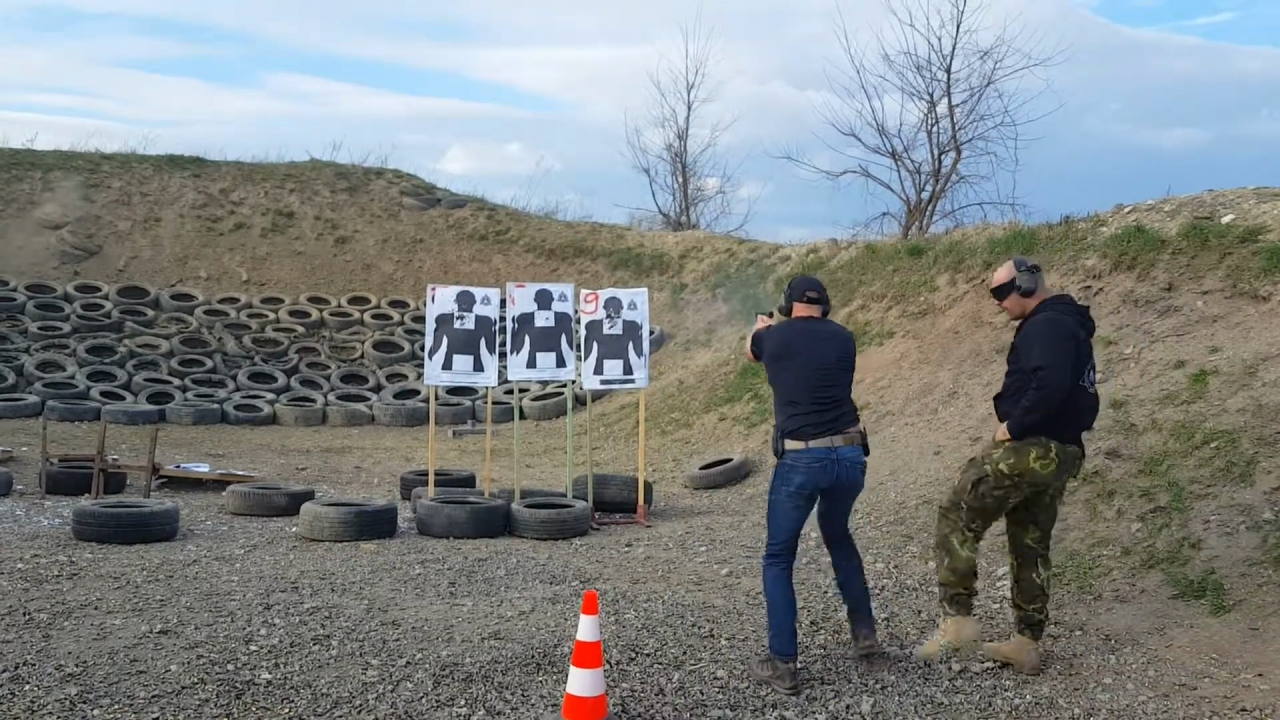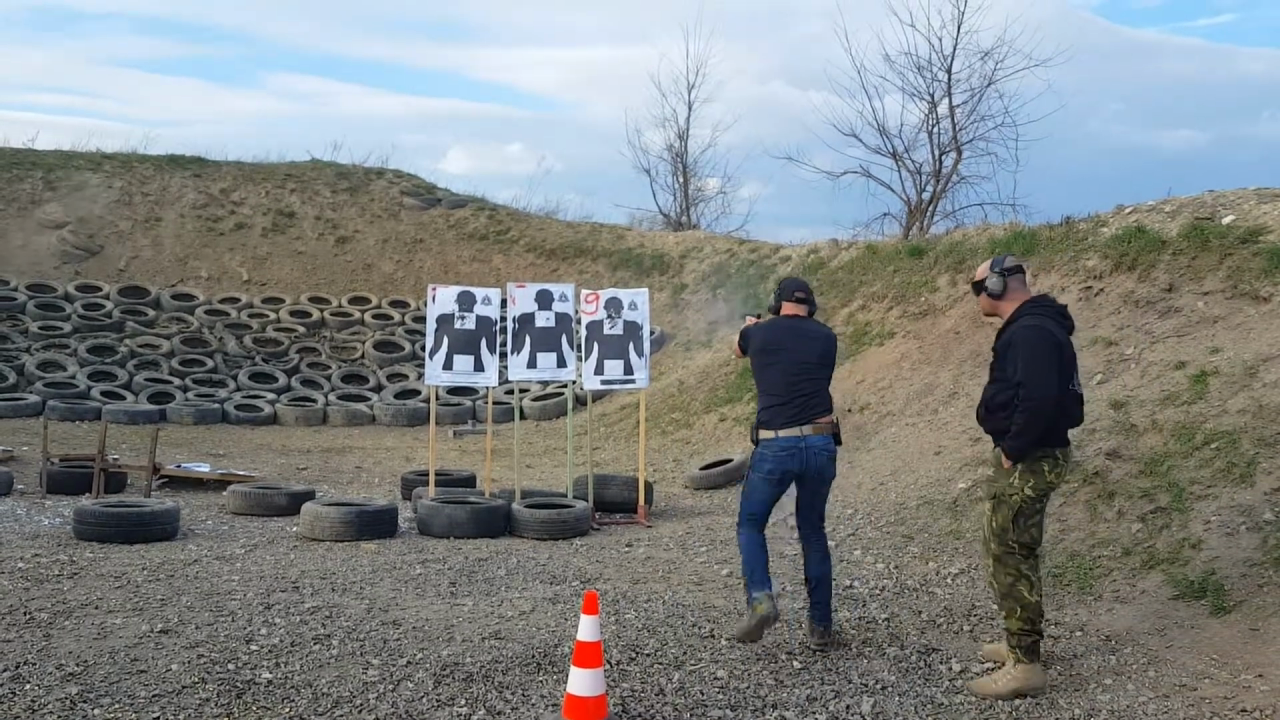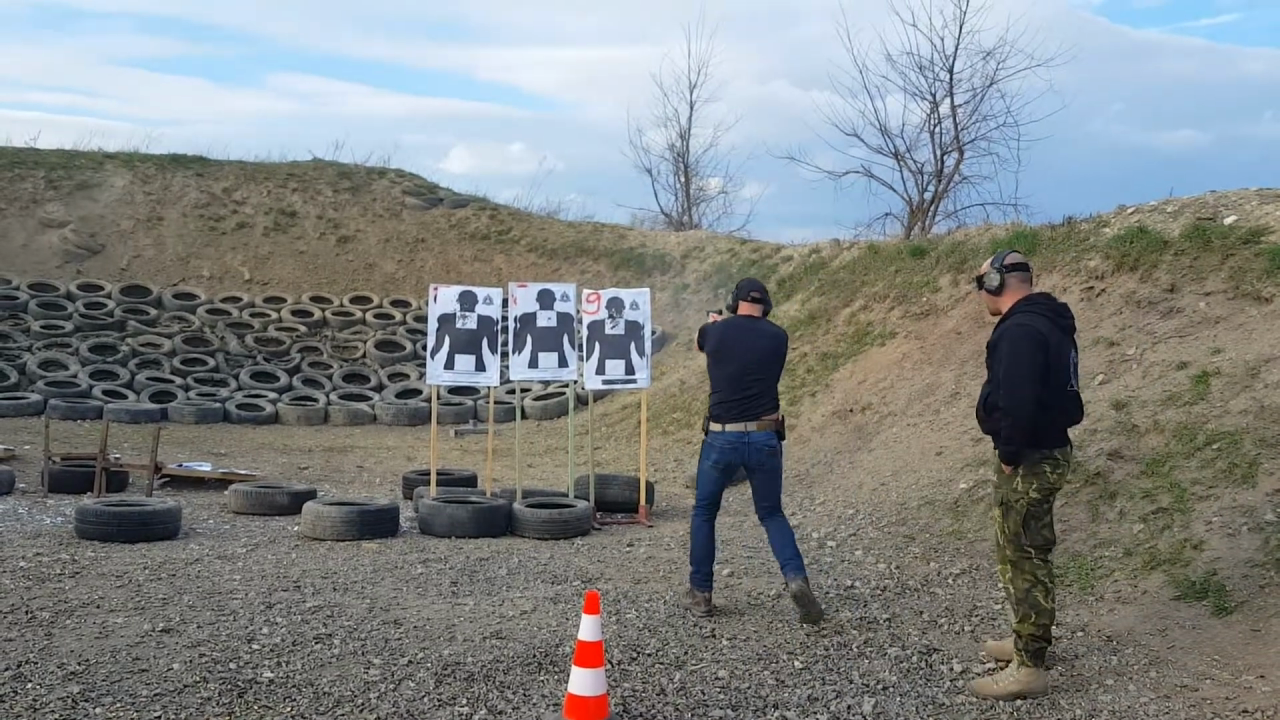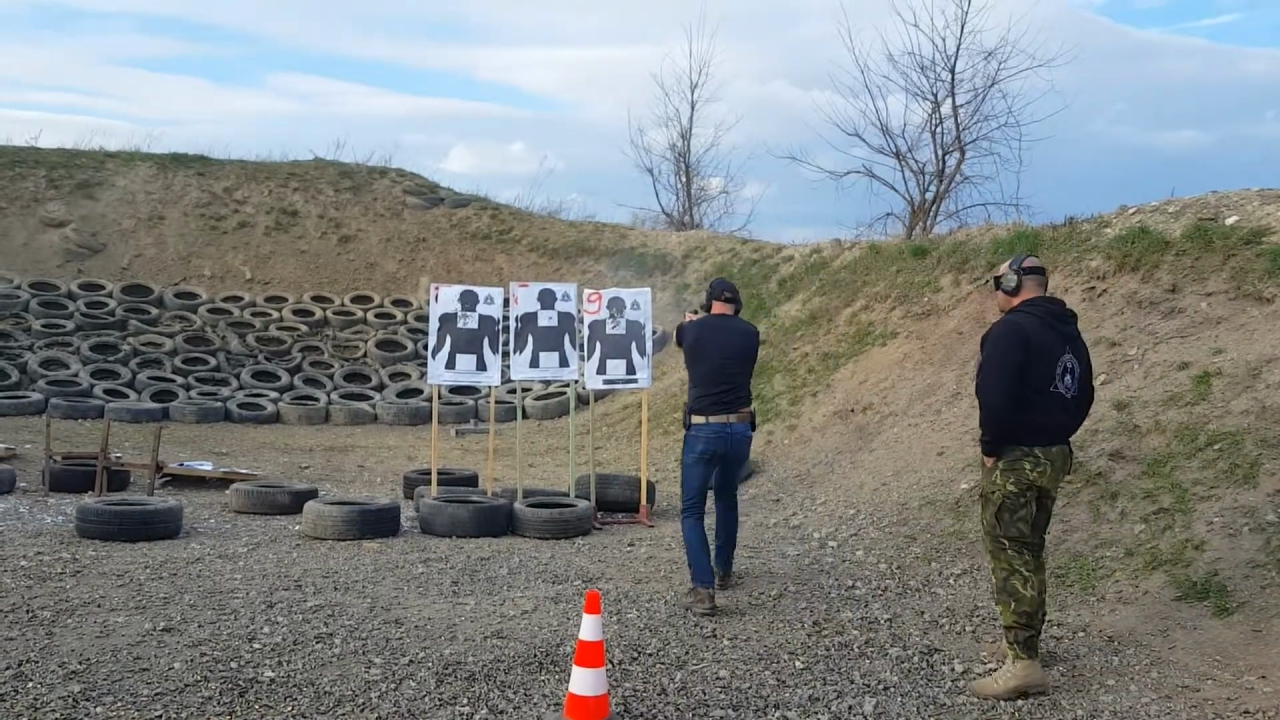
dt=0.4s
person 1, frame 1
left shoulder: (1043, 326)
right shoulder: (1070, 325)
left elbow: (1049, 383)
right elbow: (1070, 386)
left wrist: (1013, 425)
left hip: (1029, 447)
right hip: (1064, 452)
left knee: (957, 516)
right knee: (1030, 546)
left ankle: (958, 619)
right ankle: (1025, 642)
person 1, frame 2
left shoulder: (1029, 333)
right shoulder: (1038, 326)
left elbow: (1039, 400)
left wrist: (1012, 450)
left hip: (1025, 461)
right hip: (1039, 457)
left knee: (1007, 558)
right knee: (1020, 553)
left ankle: (1025, 666)
right ankle: (1021, 645)
person 1, frame 3
left shoulder: (1019, 331)
right shoulder: (1048, 323)
left elbow: (1020, 402)
left wrist: (1009, 455)
left hip: (1028, 461)
right hip: (1046, 453)
left knee: (1024, 560)
right knee: (1026, 555)
left ankle: (1030, 668)
right ankle: (1027, 644)
person 1, frame 4
left shoulder: (1010, 329)
right shoulder: (1069, 332)
left elbow: (994, 396)
right elbow: (1083, 396)
left wrist: (990, 446)
left hip: (1014, 458)
right hip: (1053, 456)
left knee: (1008, 554)
right knee: (1030, 551)
left ankle: (1023, 664)
right ankle: (1025, 643)
person 2, frame 1
left shoulder: (771, 338)
right shoulder: (844, 338)
left elbow: (752, 350)
left hip: (800, 460)
right hip: (849, 456)
left knee: (778, 560)
right knee: (838, 539)
left ankle: (782, 663)
right ankle: (863, 628)
person 2, frame 2
left shoulder: (758, 334)
right shoulder: (827, 337)
left elbow: (738, 349)
left hip: (775, 447)
right hip: (821, 445)
left knee: (750, 525)
right knee: (812, 533)
left ankle: (760, 598)
right ankle: (820, 626)
person 2, frame 3
left shoulder: (713, 331)
right shoulder: (778, 337)
left hip: (722, 439)
right hip: (764, 438)
left knee: (704, 513)
right knee: (771, 514)
left ankle: (700, 593)
right ankle: (796, 579)
person 2, frame 4
left shoulder: (691, 330)
right shoulder: (750, 333)
left hip: (703, 431)
right hip: (740, 429)
left knee: (692, 511)
right knee: (726, 496)
left ankle: (703, 588)
right ankle: (722, 571)
